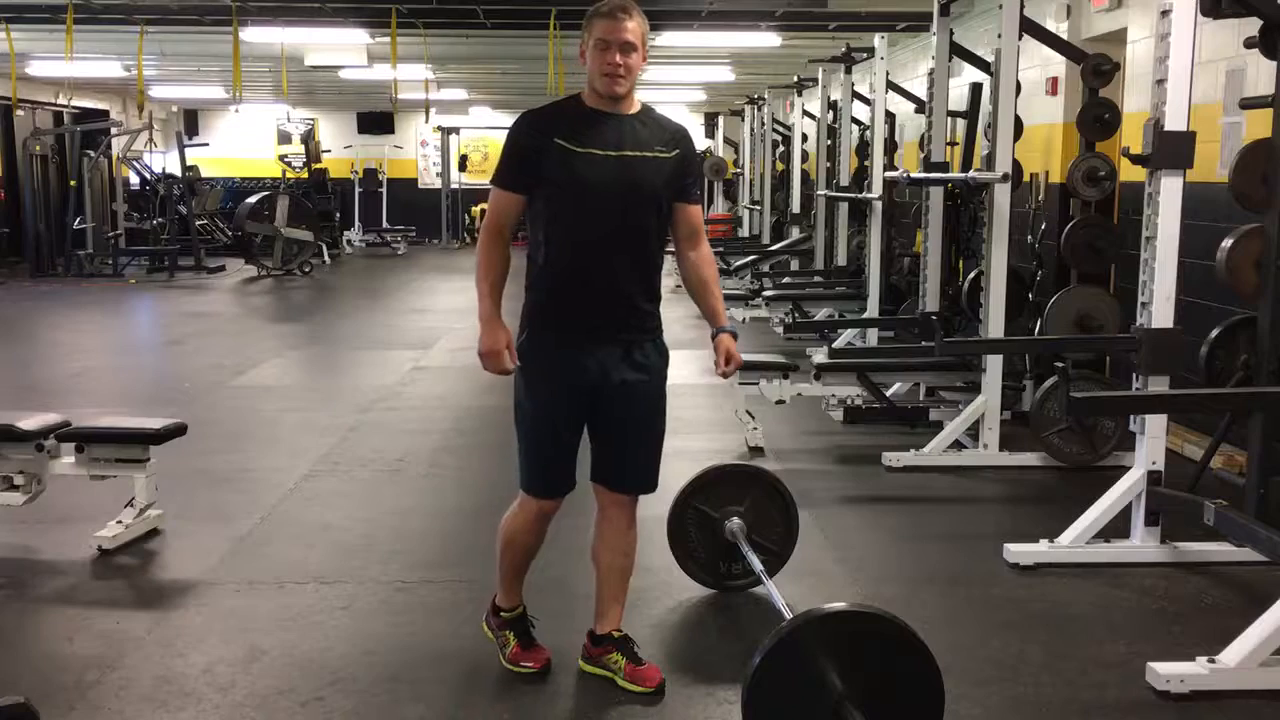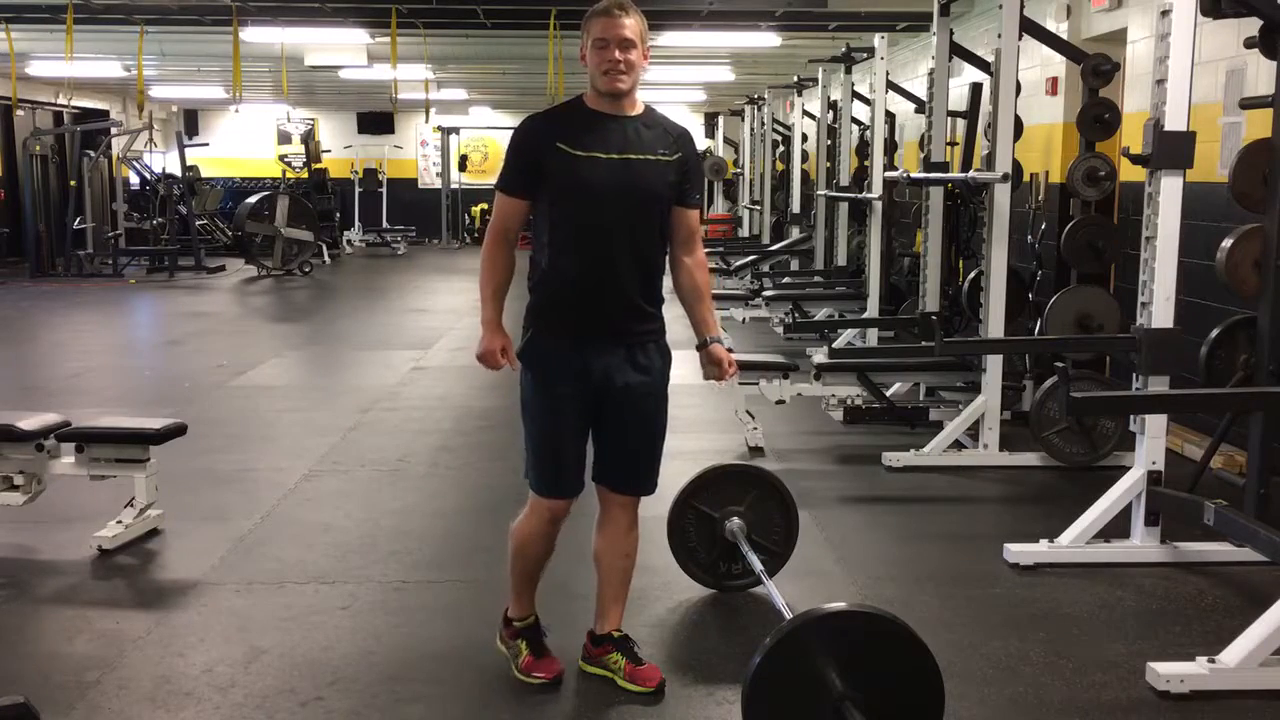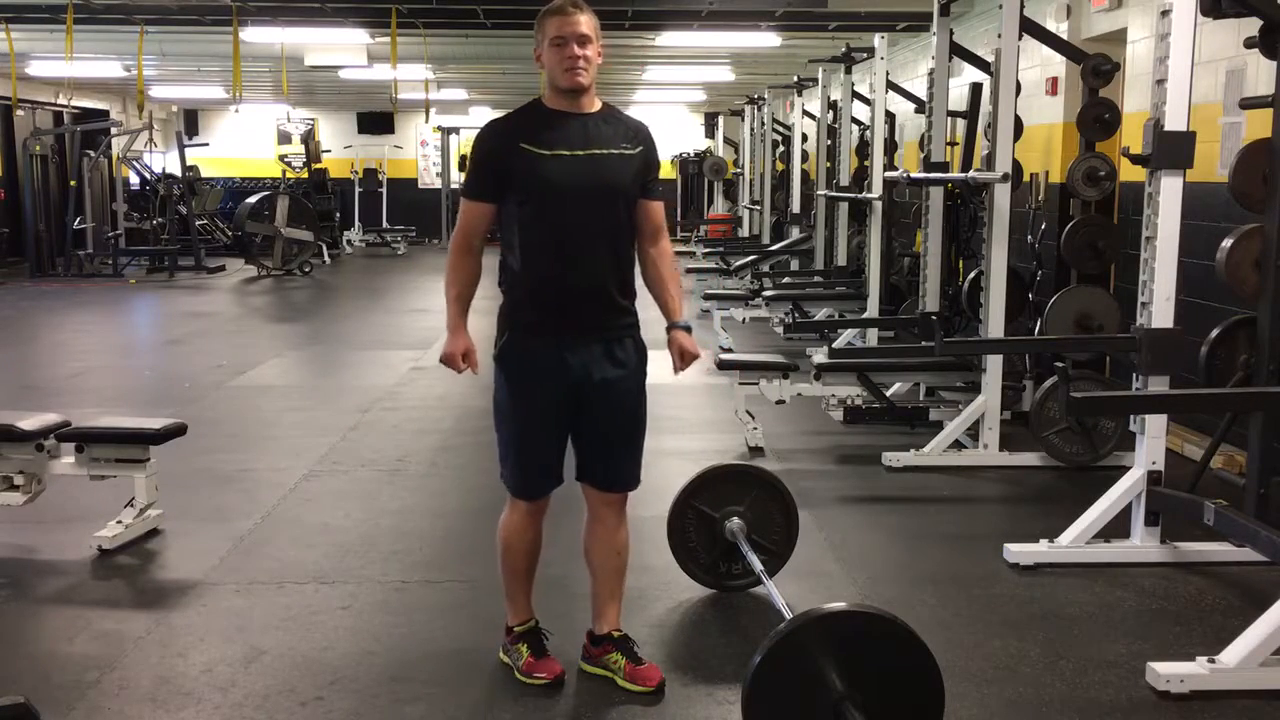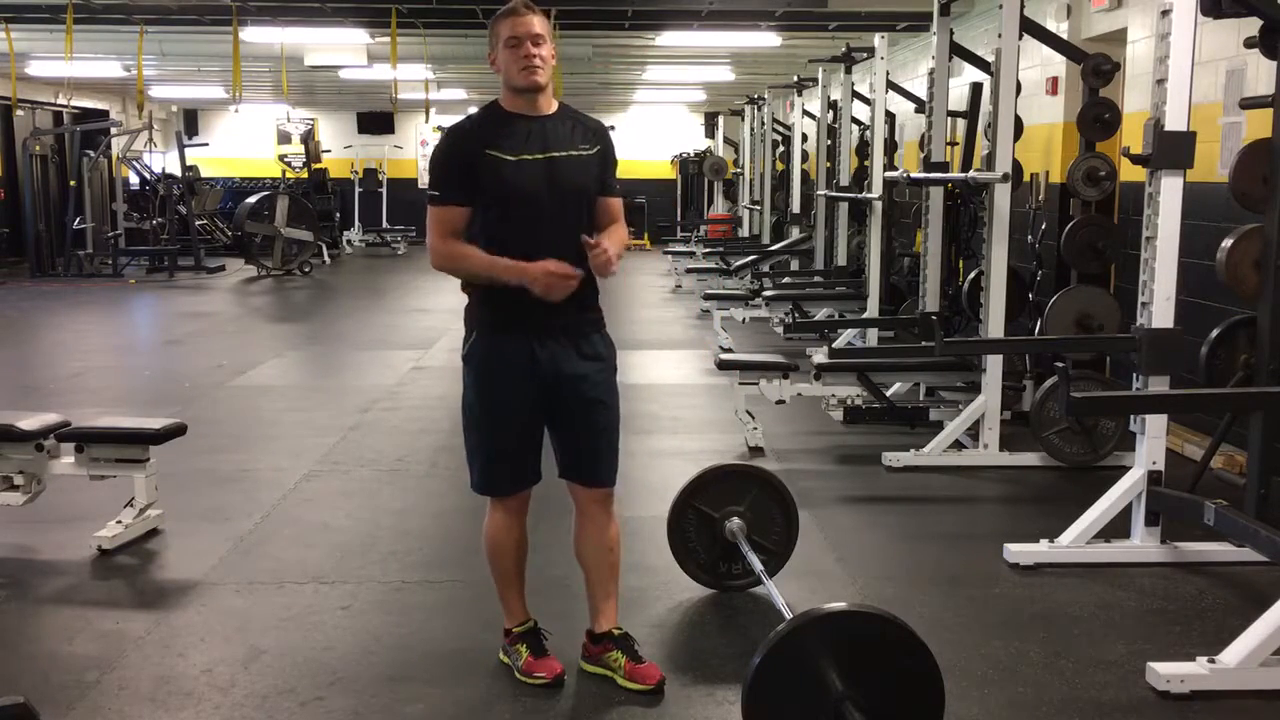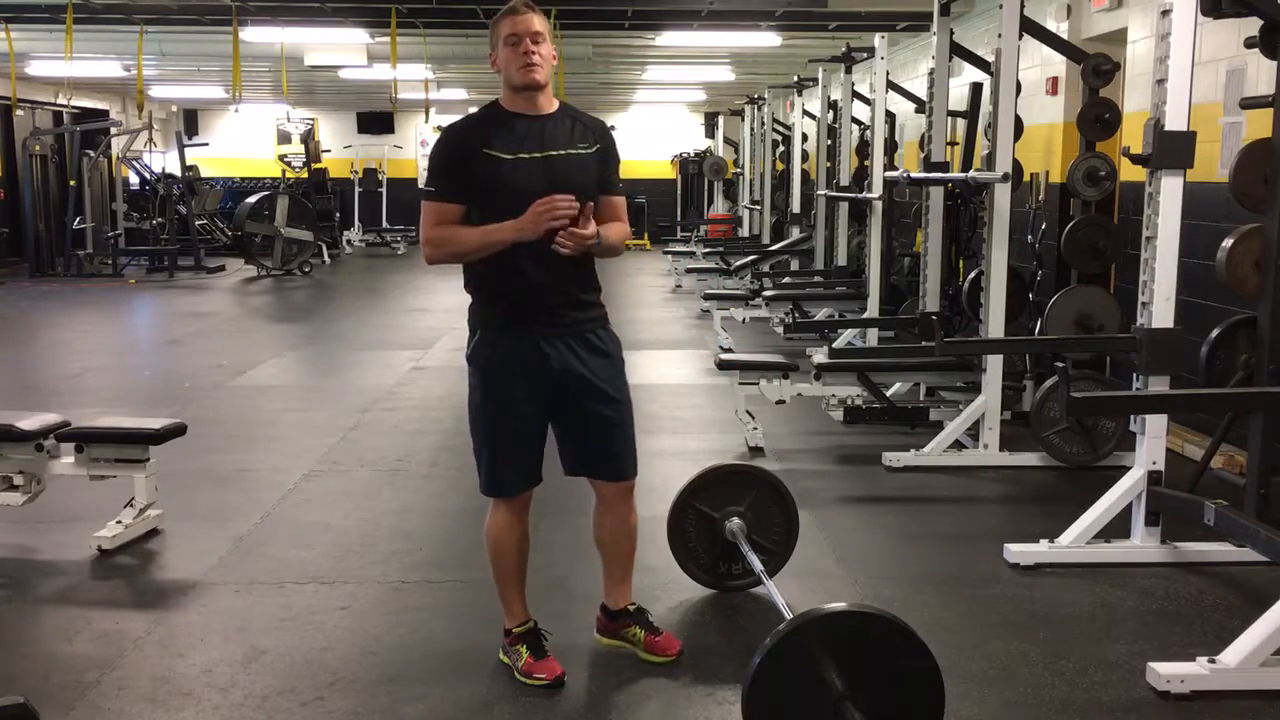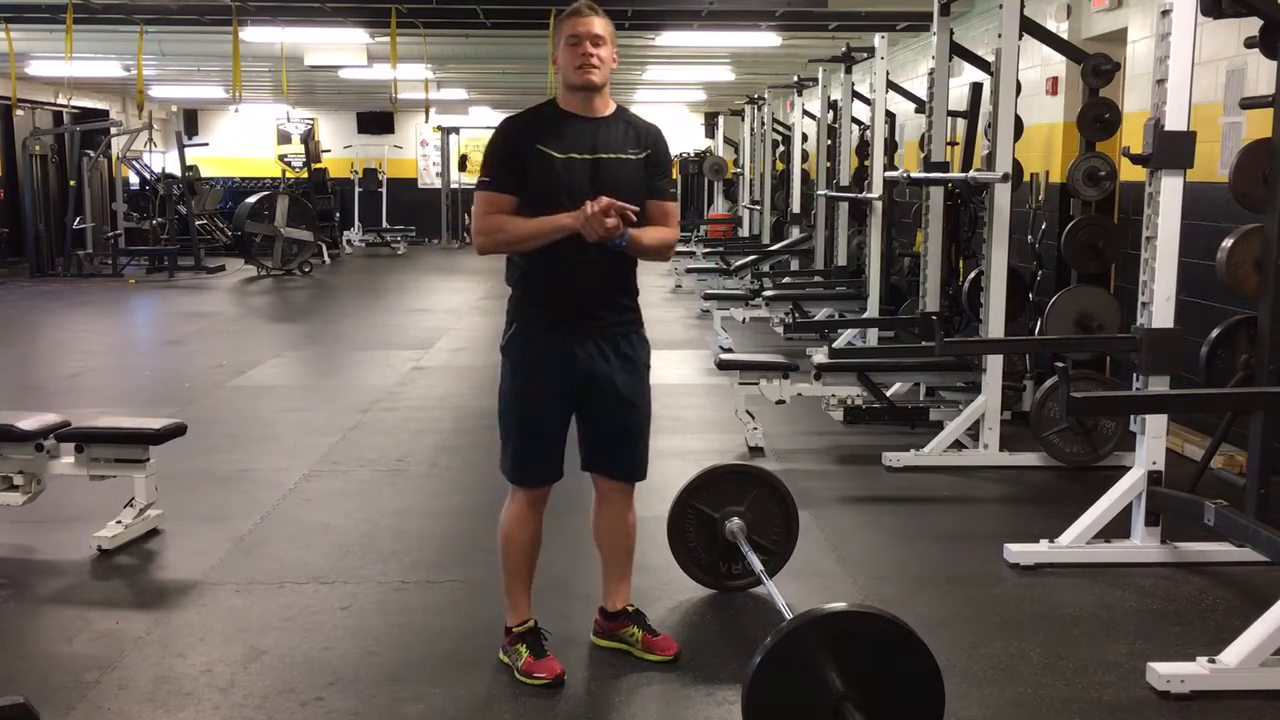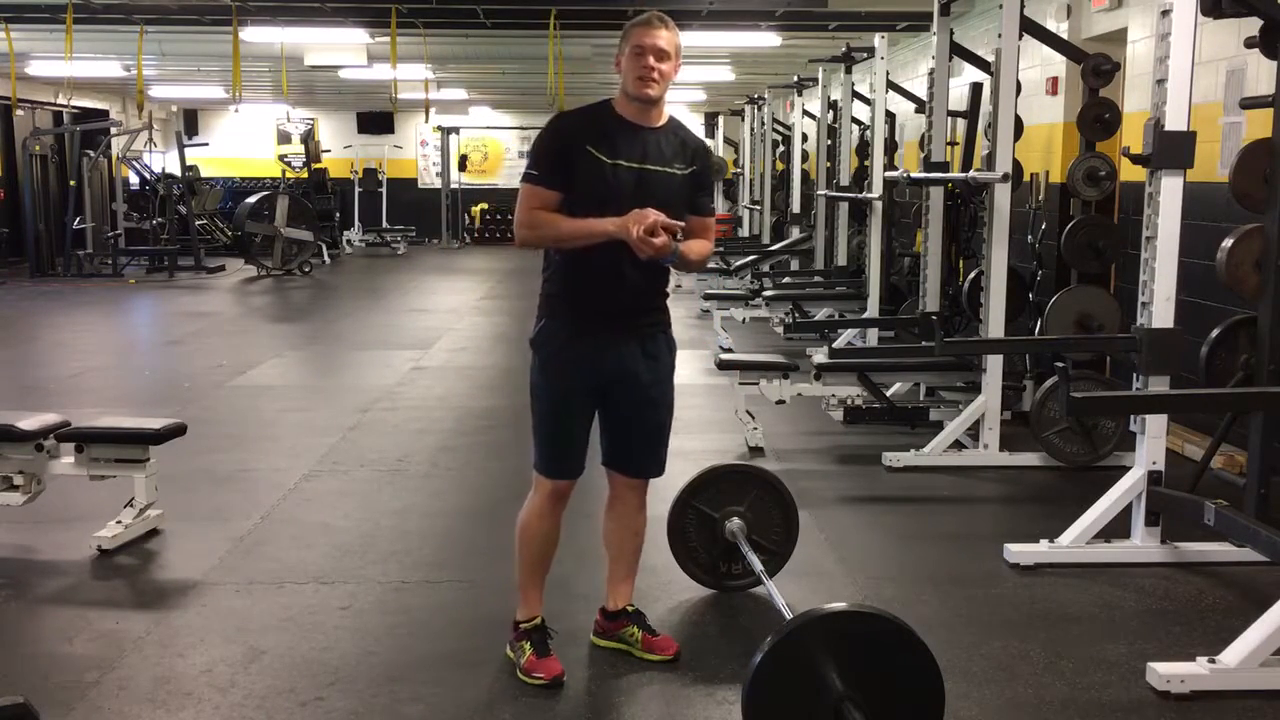
dt=0.5s
person 1, frame 1
left shoulder: (671, 142)
right shoulder: (540, 130)
left elbow: (692, 244)
right elbow: (496, 229)
left wrist: (721, 326)
right wrist: (490, 320)
left hip: (636, 350)
right hip: (552, 347)
left knee: (620, 498)
right knee: (541, 497)
left ankle: (605, 640)
right ankle: (506, 611)
person 1, frame 2
left shoulder: (674, 143)
right shoulder: (543, 133)
left elbow: (687, 251)
right elbow: (502, 234)
left wrist: (710, 337)
right wrist: (491, 323)
left hip: (639, 351)
right hip: (556, 348)
left knee: (622, 500)
right knee: (552, 499)
left ankle: (606, 640)
right ankle: (519, 622)
person 1, frame 3
left shoulder: (633, 138)
right shoulder: (505, 137)
left elbow: (653, 238)
right elbow: (467, 240)
left wrist: (675, 318)
right wrist: (457, 324)
left hip: (614, 346)
right hip: (531, 347)
left knee: (611, 497)
right knee: (528, 498)
left ankle: (606, 639)
right ankle: (520, 632)
person 1, frame 4
left shoulder: (591, 135)
right shoulder: (466, 141)
left elbow: (613, 220)
right elbow: (443, 247)
left wrist: (608, 248)
right wrist: (523, 273)
left hip: (582, 339)
right hip: (502, 341)
left knee: (596, 493)
right knee: (509, 497)
left ankle: (604, 637)
right ankle: (519, 632)
person 1, frame 5
left shoulder: (592, 134)
right shoulder: (465, 140)
left elbow: (621, 231)
right elbow: (434, 244)
left wrist: (591, 235)
right wrist: (521, 227)
left hip: (586, 334)
right hip: (506, 341)
left knee: (616, 482)
right knee: (511, 496)
left ankle: (619, 611)
right ankle: (519, 632)
person 1, frame 6
left shoulder: (645, 139)
right shoulder: (520, 134)
left elbow: (666, 237)
right elbow: (485, 233)
left wrist: (620, 234)
right wrist: (571, 219)
left hip: (618, 336)
right hip: (540, 335)
left knee: (618, 483)
right knee: (530, 489)
left ankle: (616, 612)
right ankle: (519, 629)
person 1, frame 7
left shoulder: (691, 152)
right shoulder: (571, 131)
left elbow: (703, 243)
right elbow: (526, 225)
left wrist: (670, 249)
right wrist: (616, 226)
left hip: (645, 335)
right hip: (570, 331)
left knee: (632, 479)
right knee: (554, 482)
left ankle: (617, 614)
right ankle: (527, 627)
